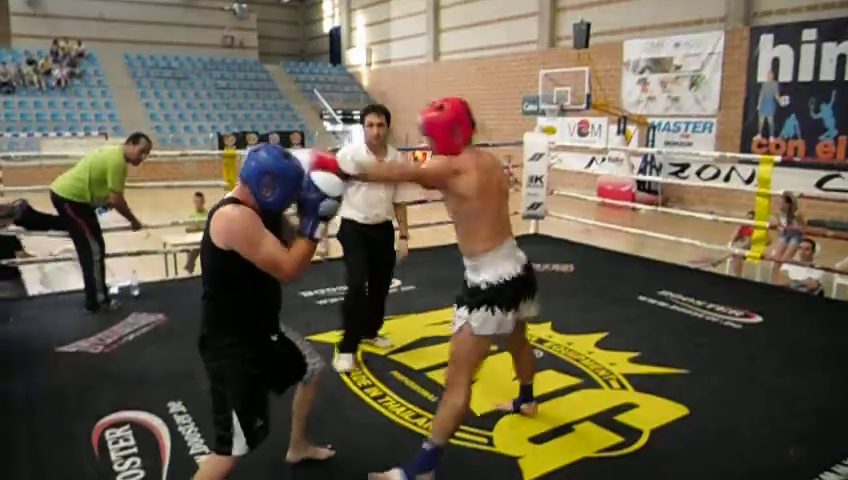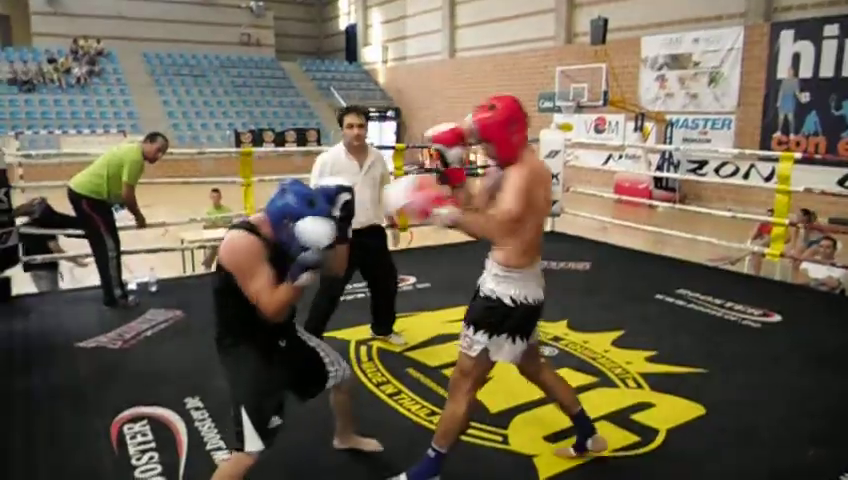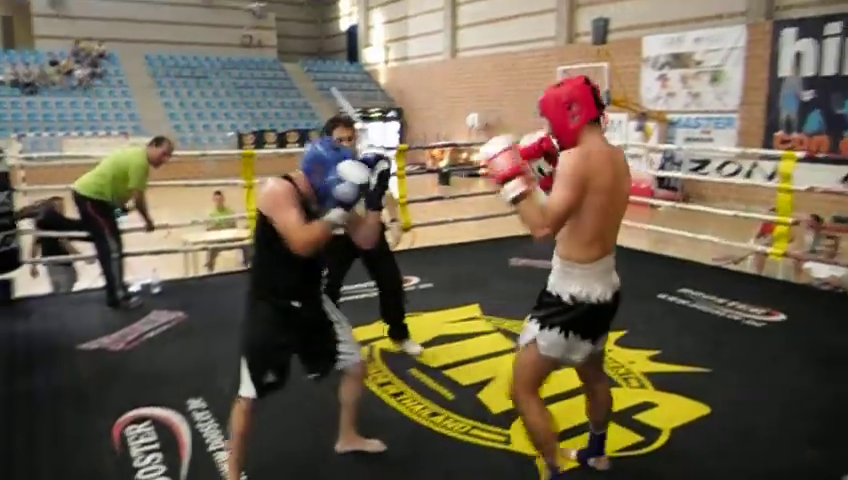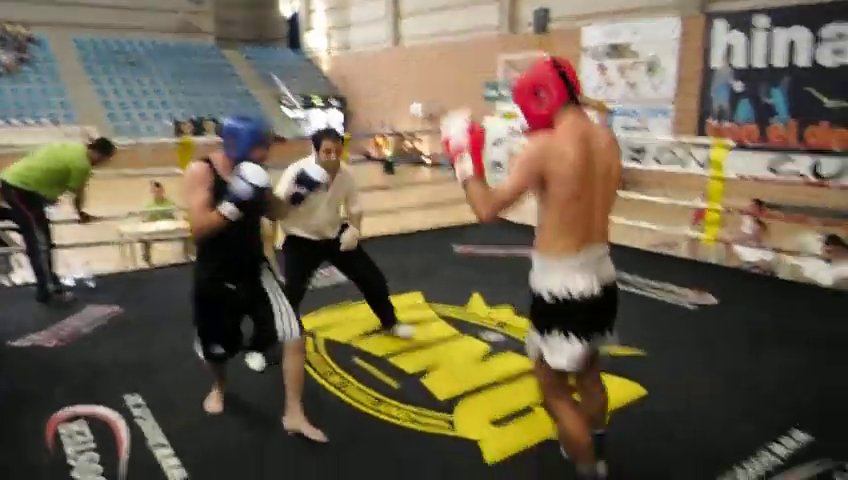
dt=0.3s
person 1, frame 1
left shoulder: (456, 166)
right shoulder: (491, 163)
left elbow: (394, 173)
left wrist: (336, 164)
right wrist: (435, 176)
left hip: (490, 279)
right hip: (514, 266)
left knee: (459, 374)
right knee: (515, 338)
right ankle: (526, 399)
person 1, frame 2
left shoulder: (524, 175)
right shoulder: (524, 169)
left elbow: (489, 229)
right elbow: (475, 212)
left wrist: (437, 209)
right wrist: (454, 167)
left hip: (507, 294)
right hip: (521, 290)
left knee: (462, 384)
right knee: (533, 368)
right ankle: (588, 437)
person 1, frame 3
left shoulder: (577, 160)
right shoulder: (615, 157)
left elbow: (543, 227)
left wrist: (511, 180)
right wrist: (550, 169)
left hip: (572, 293)
right hip: (603, 286)
left knee: (523, 389)
right knee: (591, 373)
person 1, frame 4
left shoulder: (543, 148)
right shoulder: (607, 141)
left elbow: (487, 210)
left wrist: (464, 159)
left hip: (560, 284)
right hip: (600, 278)
left knee: (556, 394)
right knee: (586, 372)
person 2, frame 1
left shoulder: (259, 208)
right shoulder: (235, 217)
left elbow: (293, 248)
right elbow: (289, 269)
left wrist: (309, 210)
right wrist: (317, 219)
left hip: (262, 331)
right hip: (231, 345)
left knee: (310, 368)
right knee: (233, 447)
left ankle: (298, 446)
person 2, frame 2
left shoulder: (286, 231)
right shoulder: (242, 244)
left elbow: (336, 270)
right elbow: (274, 311)
left wrist: (339, 228)
right wrist: (302, 266)
left hip: (283, 337)
right hip: (245, 347)
left knee: (342, 375)
right knee: (251, 447)
left ankle: (344, 436)
person 2, frame 3
left shoulder: (324, 195)
right shoulder: (278, 190)
left elbow: (366, 240)
right elbow: (302, 244)
left wrist: (375, 197)
right wrist: (338, 208)
left hip: (309, 300)
right hip: (270, 306)
left knee: (355, 364)
right knee: (250, 393)
left ankle: (348, 436)
person 2, frame 4
left shoulder: (254, 172)
right shoulder: (200, 172)
left elbow: (276, 212)
right elbow: (199, 228)
left wrist: (299, 190)
right wrist: (235, 201)
left hip: (254, 273)
right hip: (214, 280)
left knee: (292, 337)
right knee: (214, 351)
left ankle: (294, 415)
right ankle: (219, 387)
person 3, frame 1
left shoulder: (396, 158)
right shoulder: (348, 154)
left elbow: (398, 200)
left wrist: (404, 236)
left hip: (383, 229)
right hip: (354, 228)
left knee: (381, 285)
right knee: (356, 286)
left ankle: (370, 332)
right ankle: (347, 348)
person 3, frame 2
left shoulder: (377, 158)
right shoulder: (328, 160)
left wrist: (392, 225)
left hip: (372, 233)
left knee: (387, 282)
right knee: (328, 295)
left ankle: (383, 328)
person 3, frame 3
left shoulder: (372, 161)
left elbow: (385, 193)
left wrist: (394, 220)
right hip: (336, 238)
left knee: (391, 281)
right knee: (328, 292)
left ankle: (400, 335)
person 3, frame 4
left shoulder: (346, 175)
right shoulder: (296, 173)
left elbow: (354, 208)
left wrist: (354, 230)
left hip: (336, 236)
right hip: (302, 242)
left knee: (372, 278)
right knee: (290, 292)
left ankle: (390, 323)
person 4, frame 1
left shoulder: (113, 151)
right shoulder: (117, 160)
right elbow: (116, 200)
left wrist: (104, 202)
right wrist: (133, 220)
left hip: (62, 192)
right hip: (69, 196)
right knee: (93, 249)
right ankle: (97, 301)
person 4, frame 2
left shoulder: (130, 150)
right shoulder: (135, 158)
right elbow: (127, 194)
right wrist: (139, 217)
left hip: (80, 189)
right hip: (88, 194)
right knee: (109, 246)
right ankle: (115, 297)
person 4, frame 3
left shoulder: (135, 153)
right shoulder: (140, 162)
right elbow: (138, 199)
left wrist: (118, 205)
right wrist: (148, 221)
left hip: (85, 191)
right hip: (92, 196)
right knee: (111, 247)
right ankle: (118, 297)
person 4, frame 4
left shoulder: (72, 147)
right shoulder: (81, 163)
right elbow: (78, 195)
right wrist: (80, 213)
left hip: (14, 183)
right hip: (20, 188)
right knee: (40, 240)
right ankle: (49, 291)
